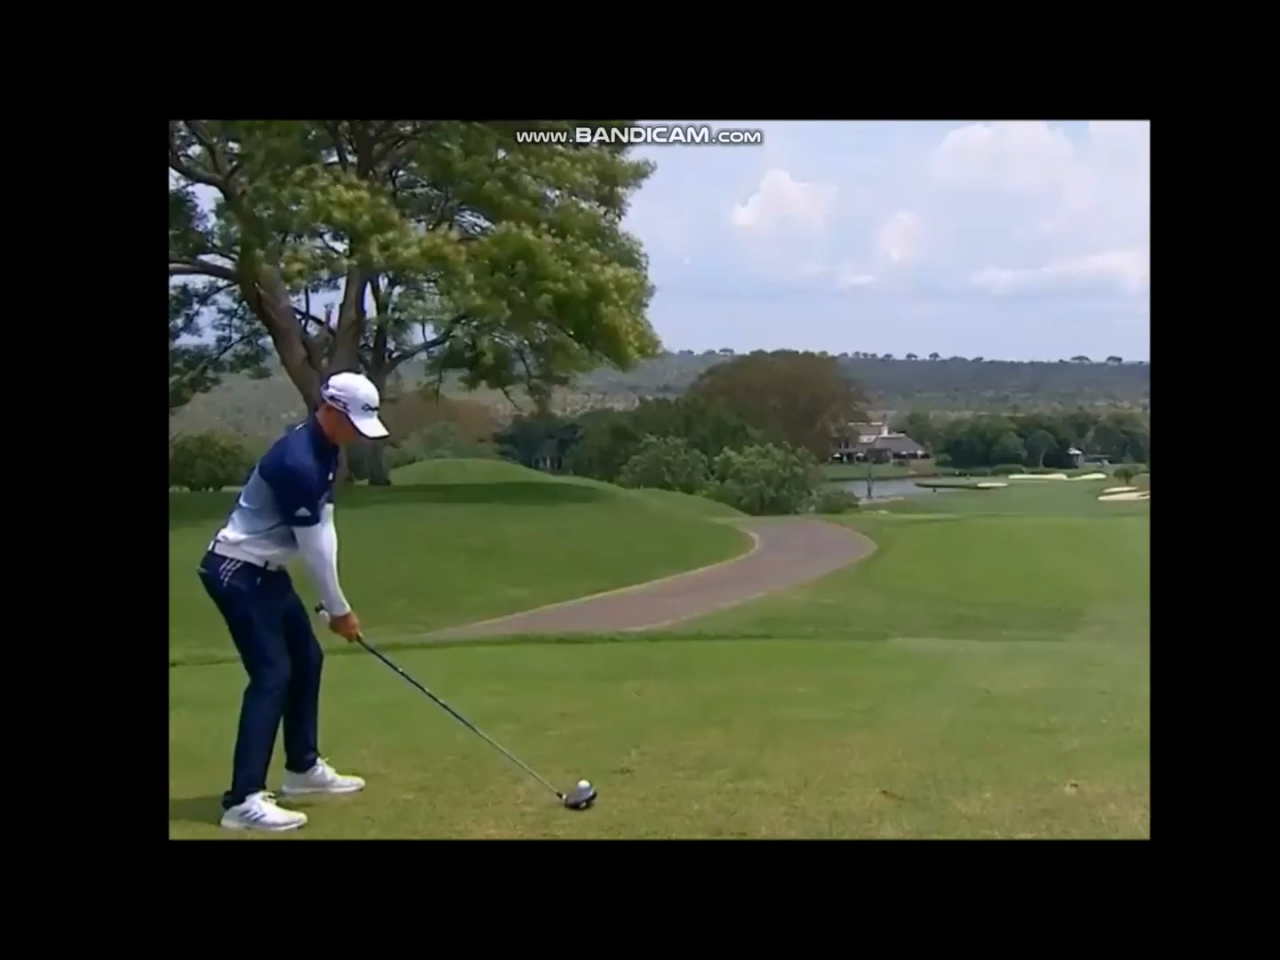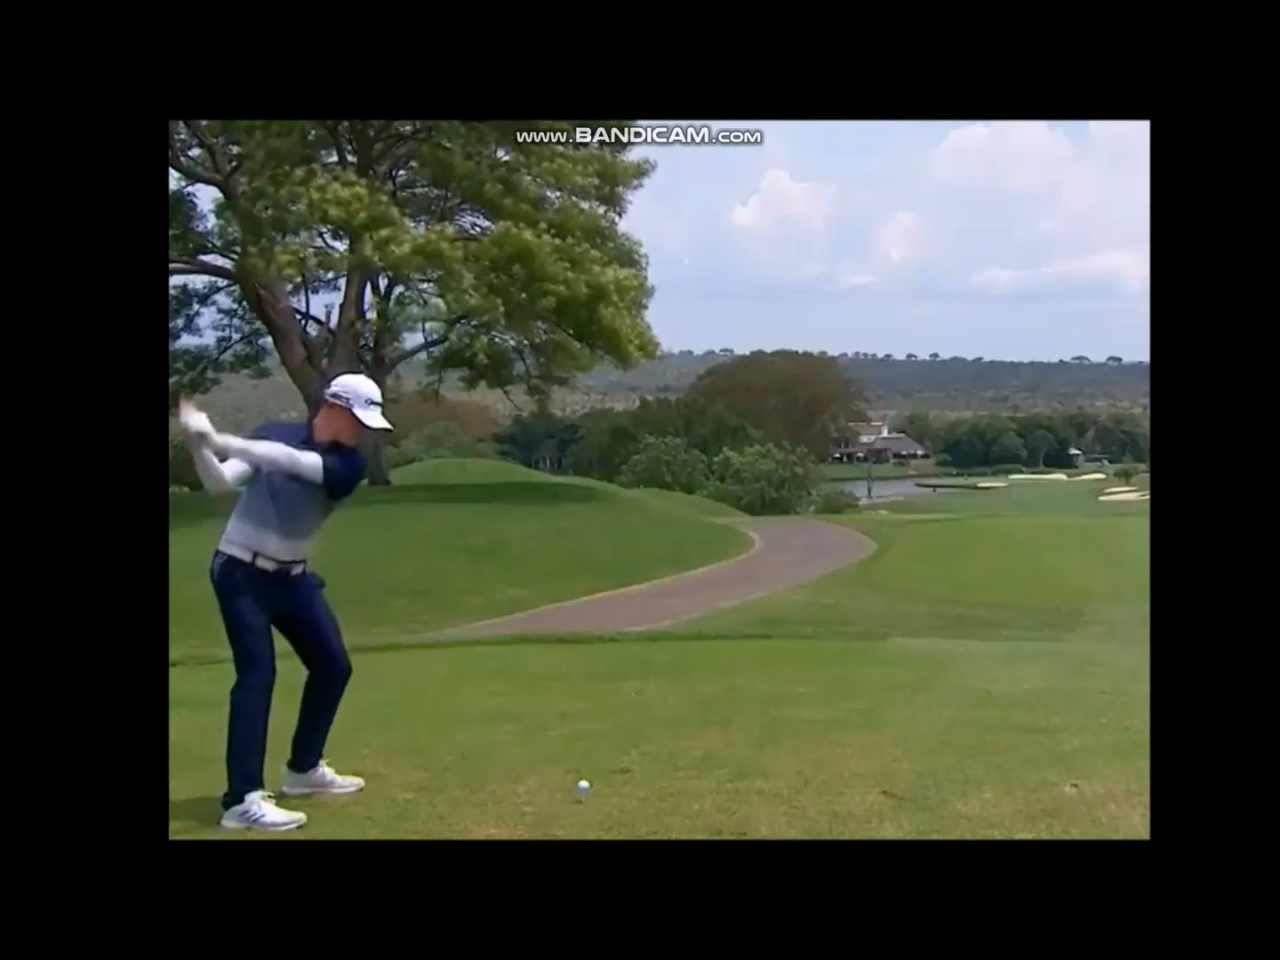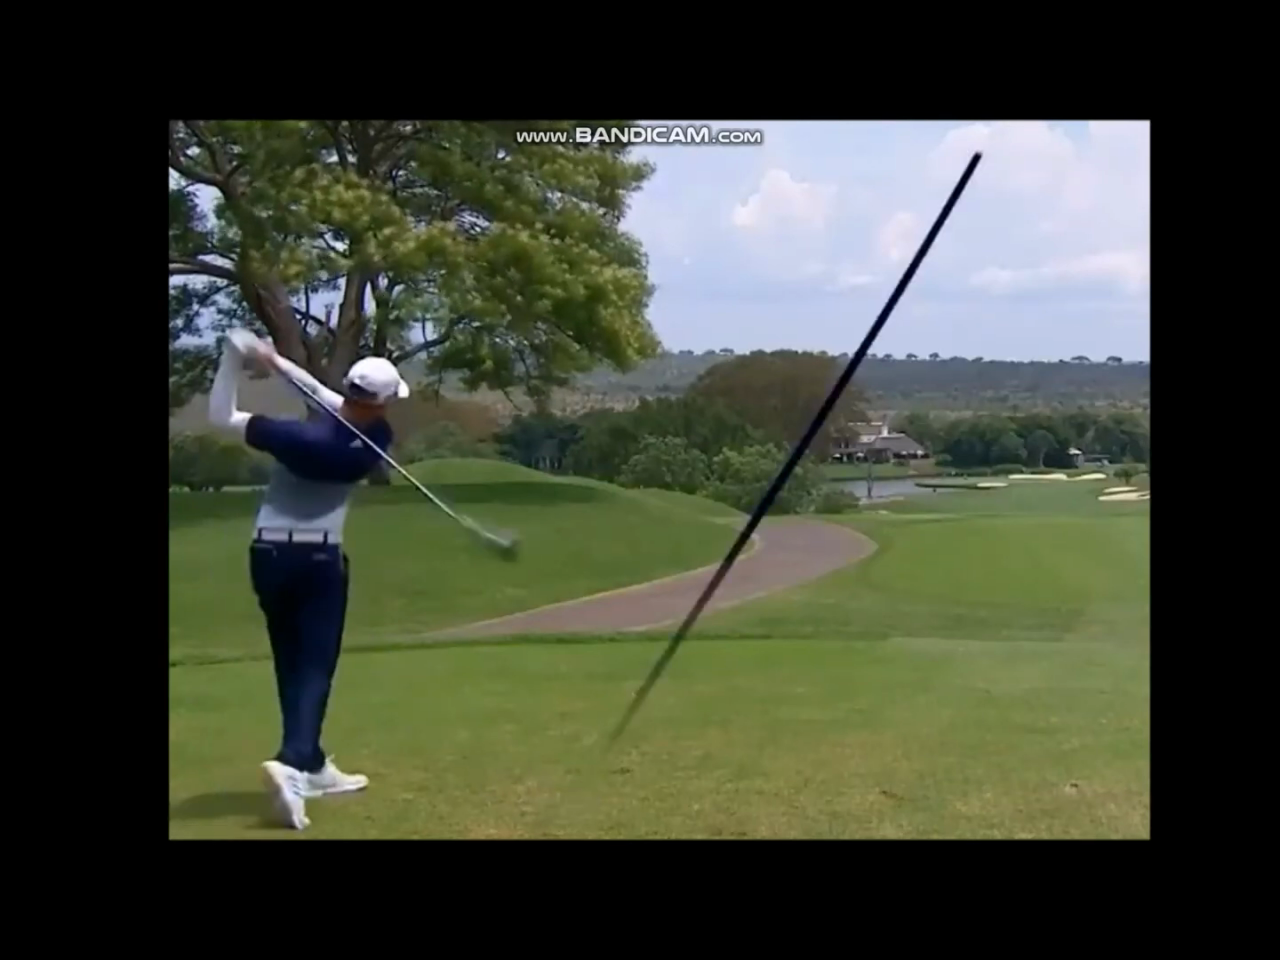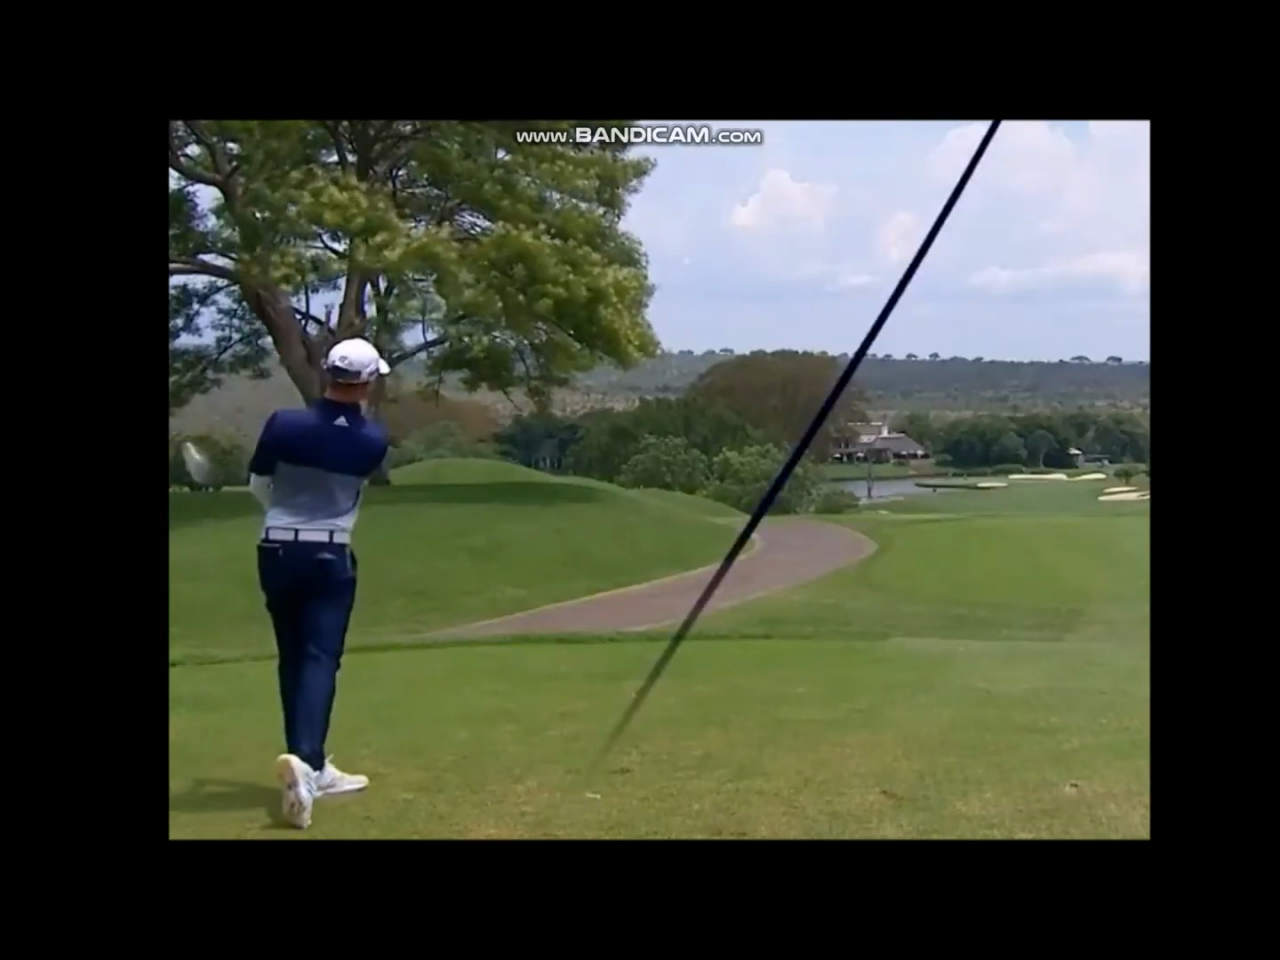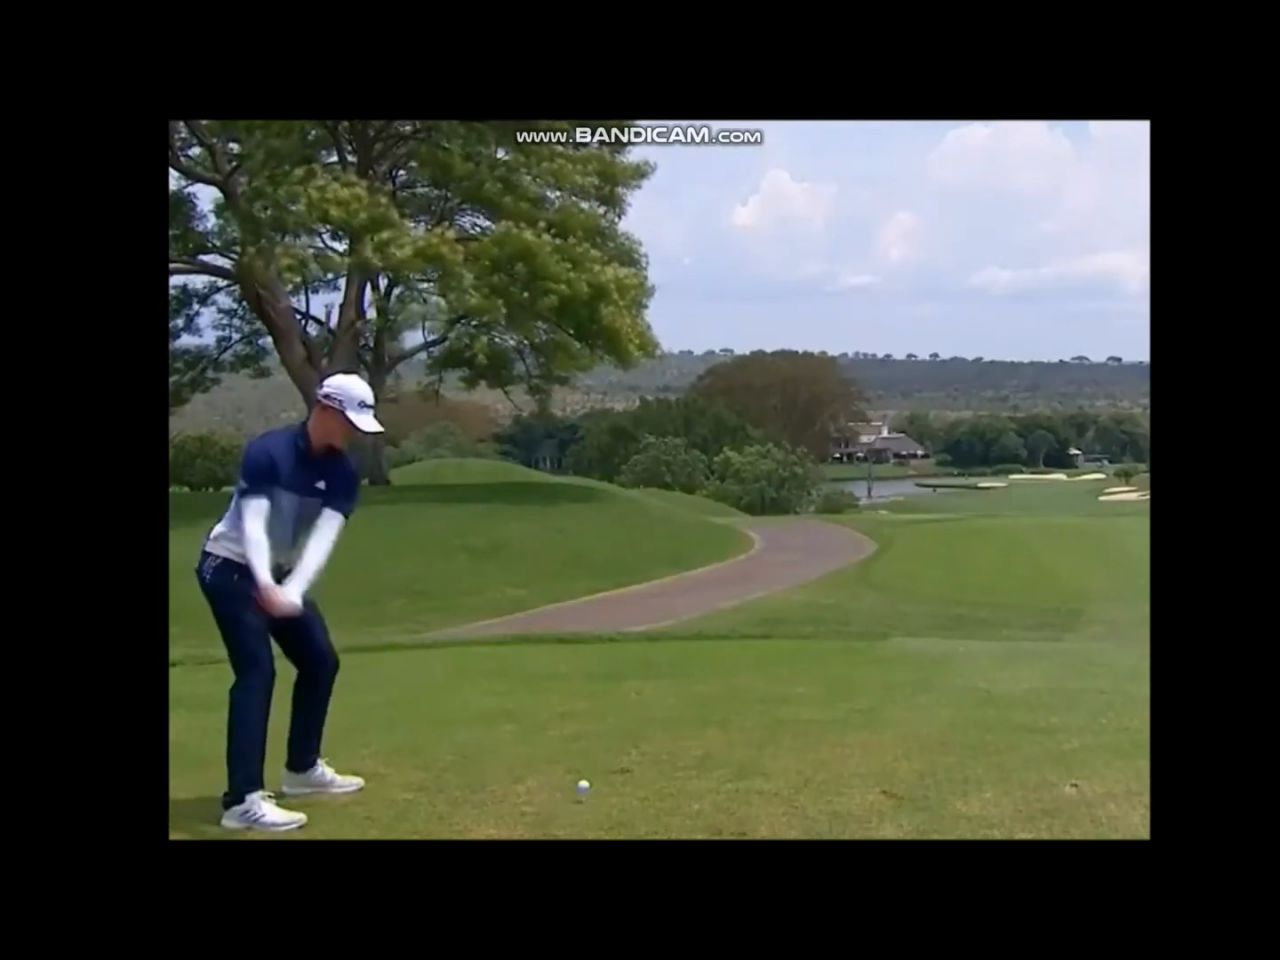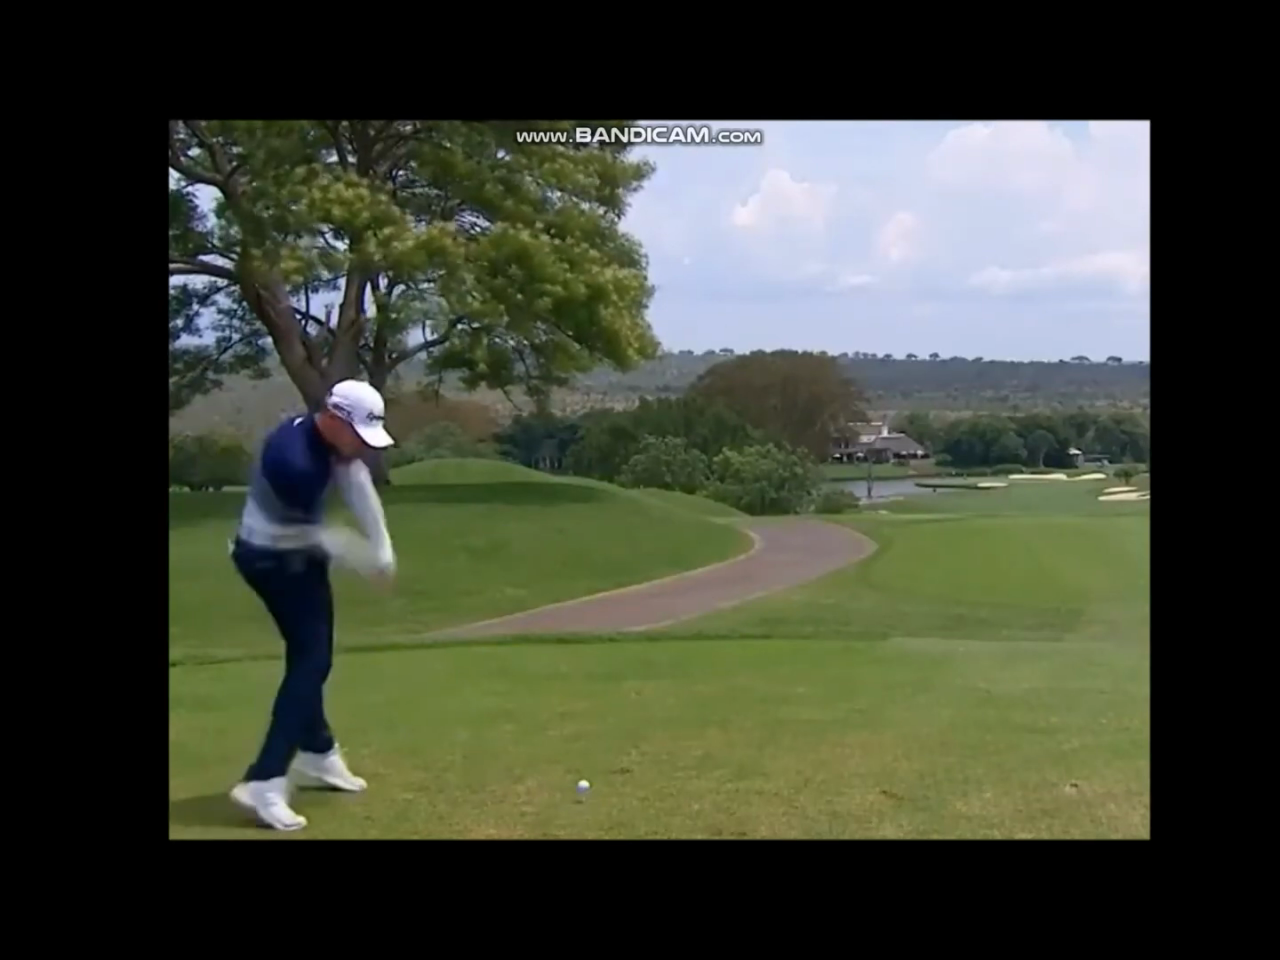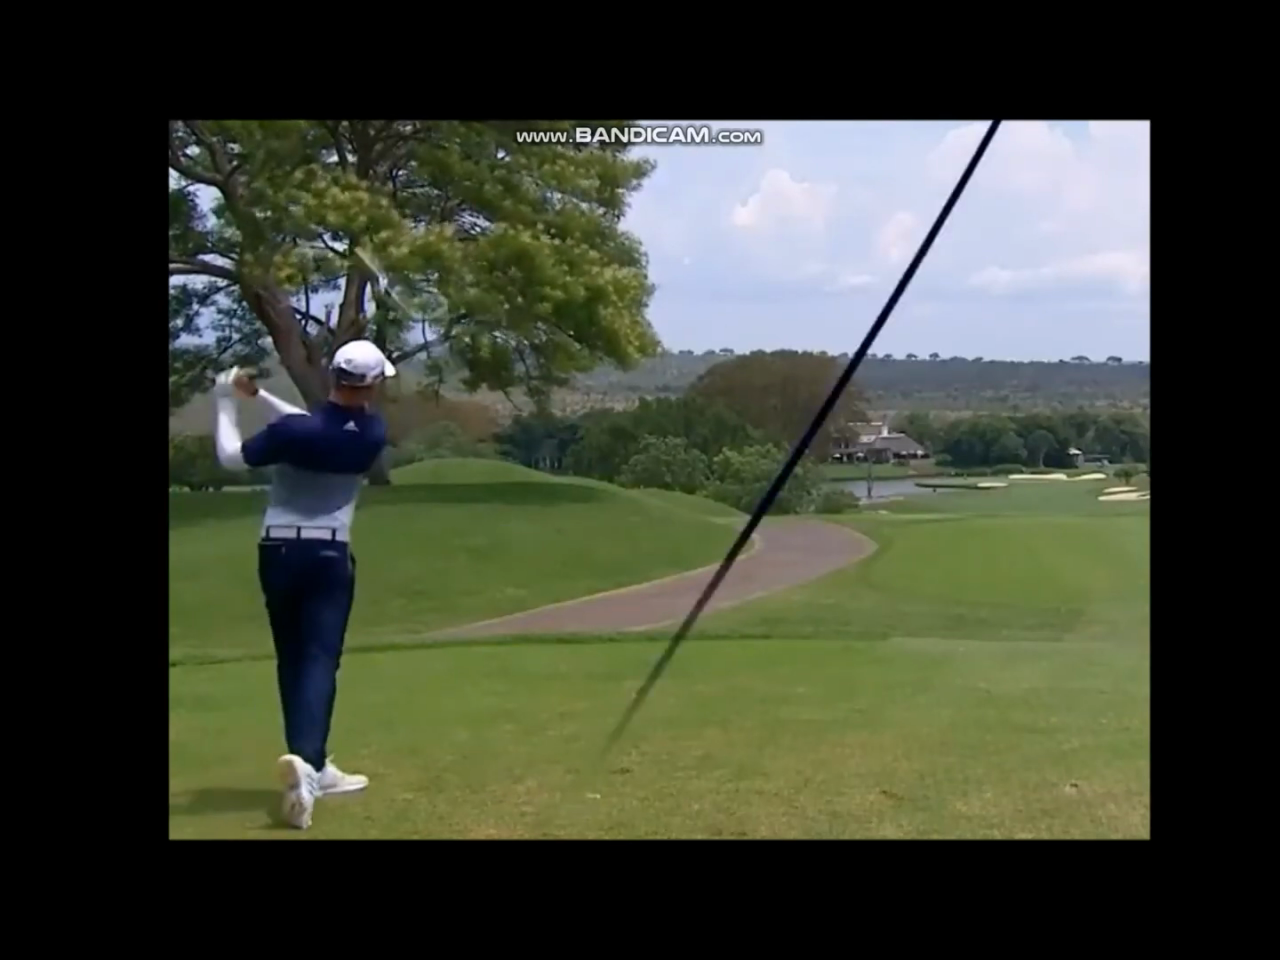
dt=0.7s
person 1, frame 1
left shoulder: (324, 454)
right shoulder: (297, 463)
left elbow: (325, 529)
right elbow: (312, 547)
left wrist: (333, 600)
right wrist: (339, 608)
left hip: (266, 572)
right hip: (237, 571)
left knee: (307, 660)
right knee: (272, 675)
left ankle: (303, 767)
right ankle: (243, 799)
person 1, frame 2
left shoulder: (348, 465)
right shoulder: (272, 433)
left elbow: (287, 460)
right elbow: (222, 478)
left wrist: (216, 438)
right wrist: (201, 444)
left hip: (292, 575)
right hip: (240, 571)
left knee: (333, 666)
right knee: (257, 673)
left ankle: (304, 768)
right ankle: (242, 798)
person 1, frame 3
left shoulder: (301, 438)
right shoulder: (374, 442)
left elbow: (220, 417)
right elbow: (349, 412)
left wrist: (235, 356)
right wrist: (288, 367)
left hip: (267, 557)
right hip: (320, 562)
left knee: (290, 663)
right knee: (315, 666)
left ankle: (310, 765)
right ankle: (293, 764)
person 1, frame 4
left shoulder: (284, 425)
right shoulder: (374, 441)
left elbow: (260, 490)
left hip: (278, 553)
right hip: (330, 558)
left knee: (294, 658)
right knee: (320, 659)
left ankle: (309, 766)
right ankle: (305, 761)
person 1, frame 5
left shoulder: (343, 474)
right shoulder: (267, 449)
left elbow: (325, 535)
right elbow: (253, 524)
left wrist: (295, 591)
right wrist: (263, 584)
left hip: (281, 576)
right hip: (229, 569)
left knee: (321, 661)
right knee: (256, 672)
left ankle: (304, 768)
right ankle: (243, 799)
person 1, frame 6
left shoulder: (337, 440)
right shoulder: (291, 458)
left elbow: (361, 489)
right elbow: (316, 536)
left wrist: (381, 546)
right wrist: (368, 562)
left hip: (287, 555)
right hip: (275, 558)
left knee: (311, 655)
right knee: (310, 661)
left ankle: (315, 752)
right ankle: (264, 782)
person 1, frame 7
left shoulder: (293, 433)
right shoulder: (373, 435)
left elbow: (232, 458)
left wrist: (224, 399)
right wrist: (262, 395)
left hip: (277, 552)
right hip: (328, 557)
left knee: (291, 658)
right knee: (318, 659)
left ankle: (311, 765)
right ankle: (304, 759)
